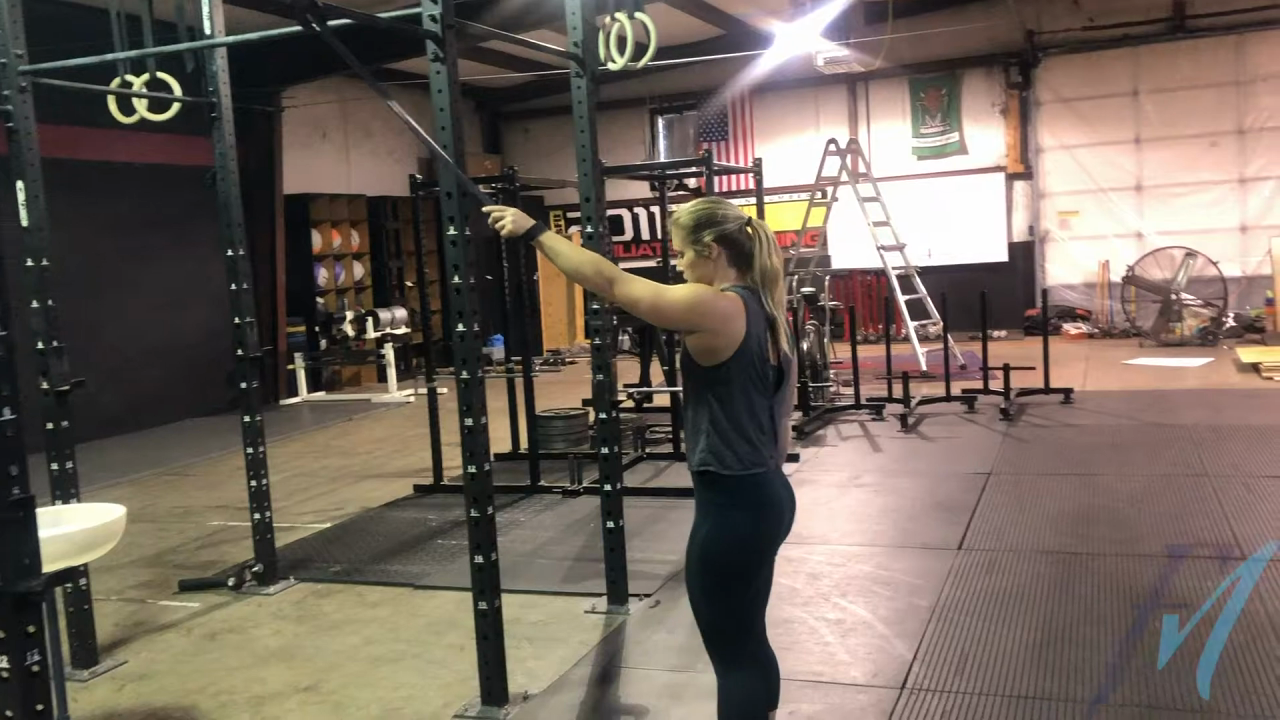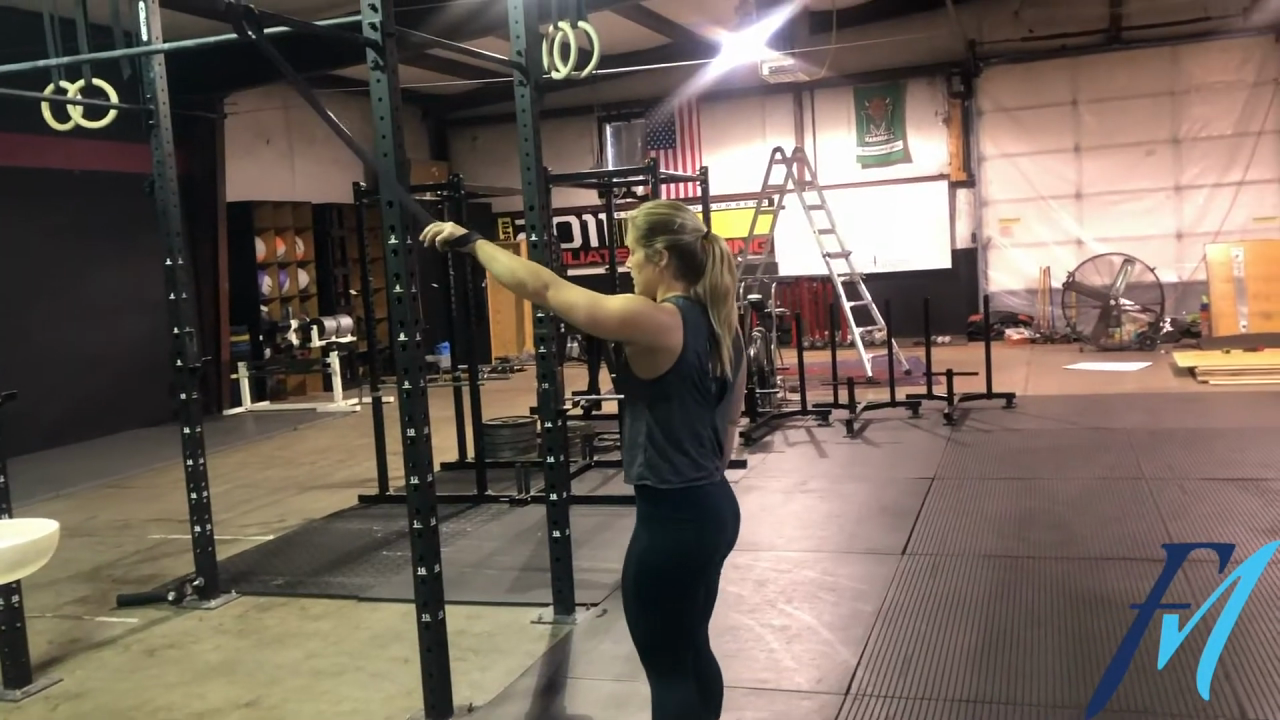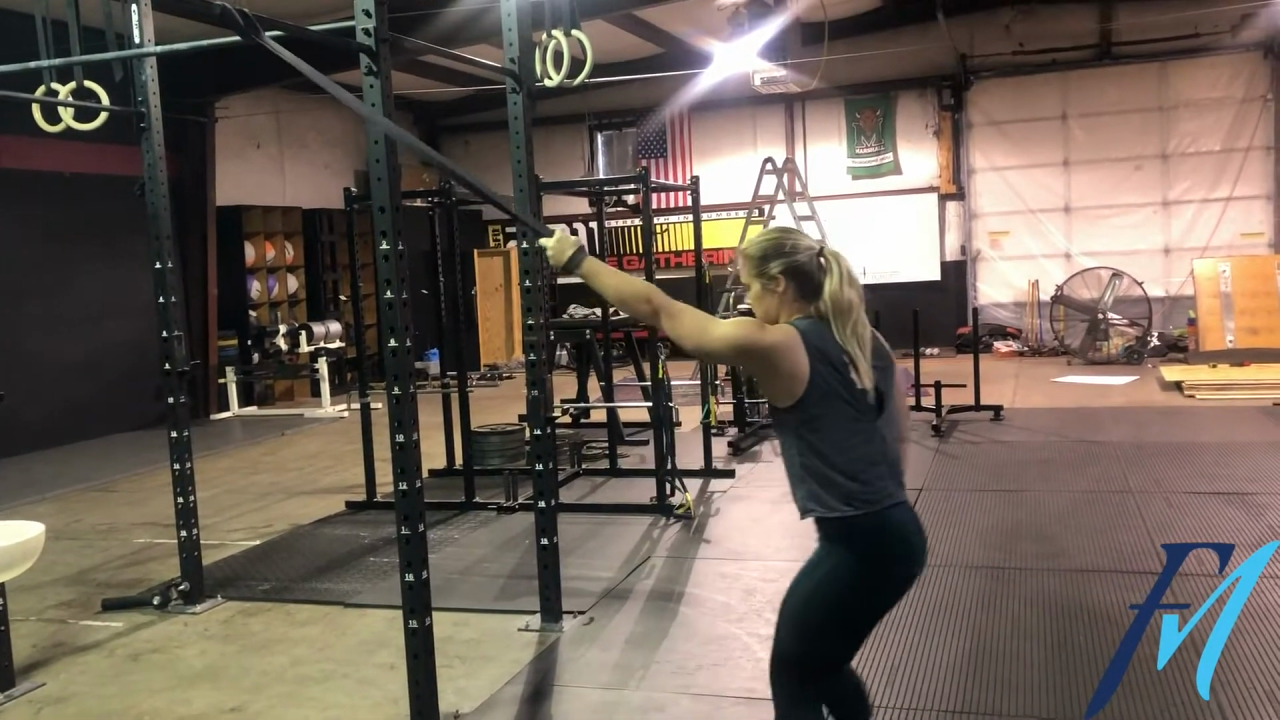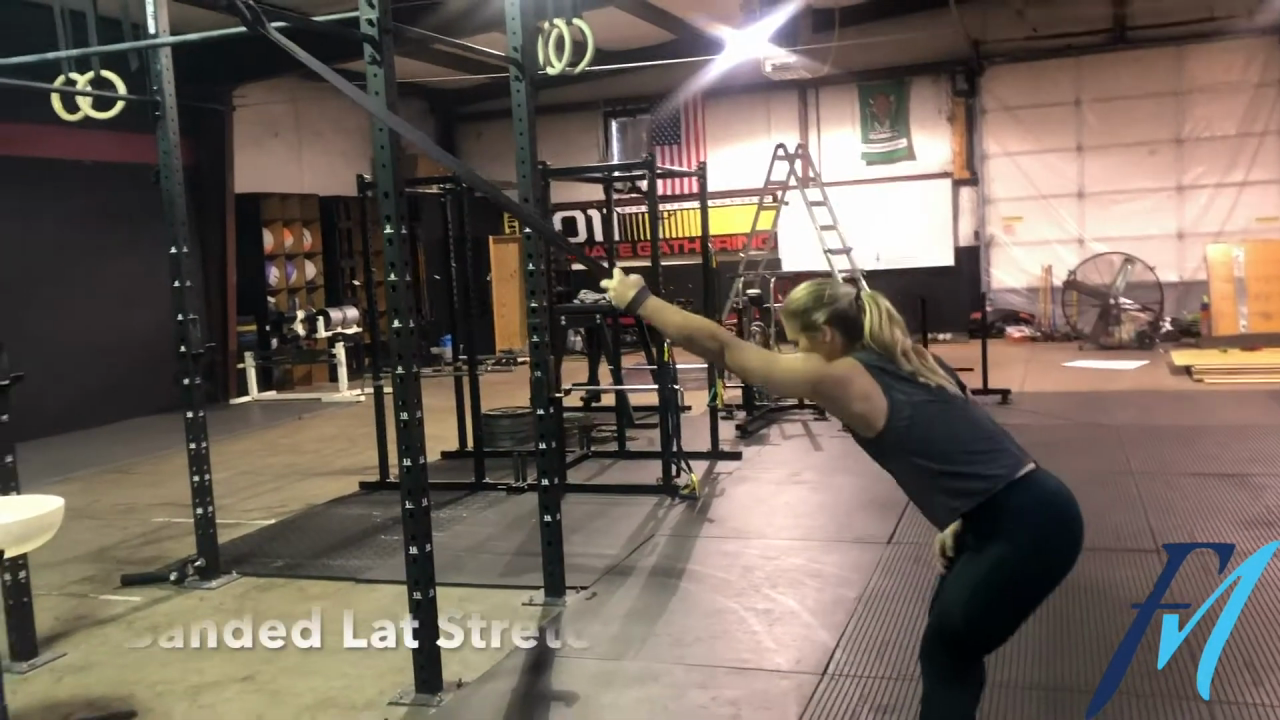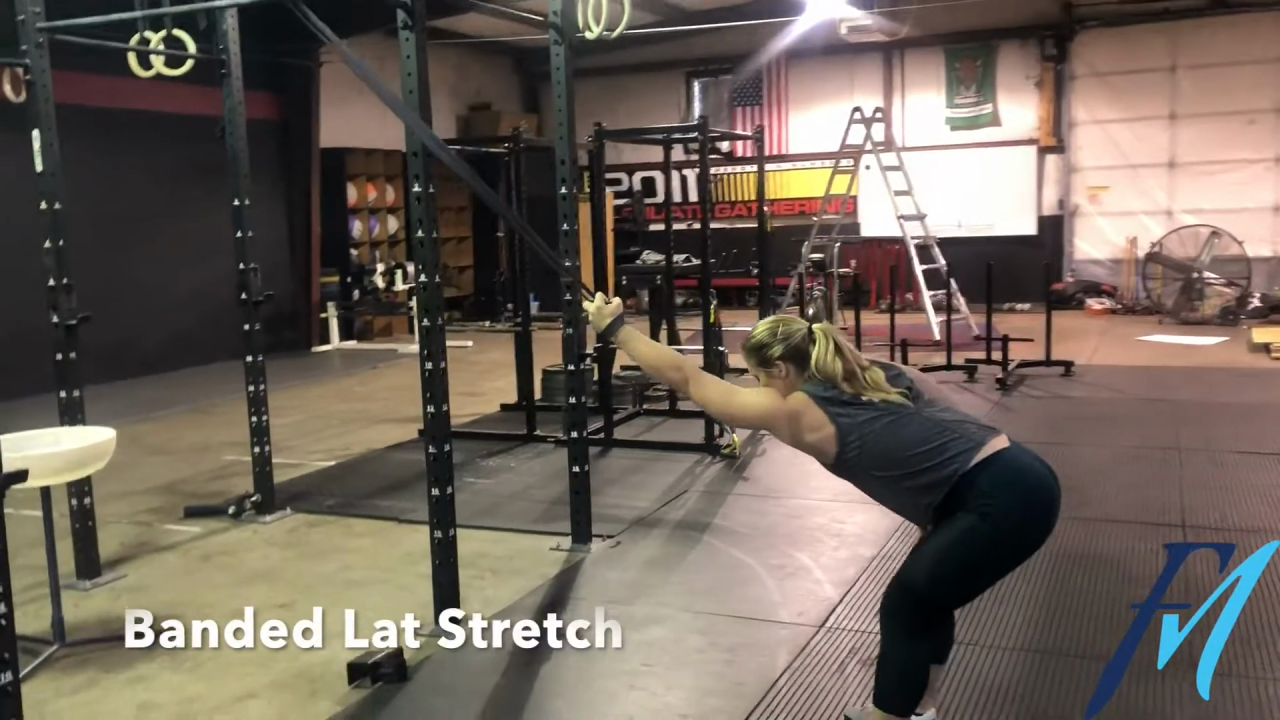
dt=1s
person 1, frame 1
left shoulder: (715, 308)
right shoulder: (767, 313)
left elbow: (610, 281)
left wrist: (534, 231)
left hip: (731, 505)
right hip: (768, 497)
left knee: (733, 657)
right knee: (748, 643)
person 1, frame 2
left shoulder: (654, 322)
right shoulder: (717, 324)
left elbow: (545, 288)
left wrist: (468, 240)
left hip: (673, 518)
right hip: (713, 508)
left knee: (667, 669)
right knee: (690, 652)
person 1, frame 3
left shoulder: (775, 347)
right shoulder: (869, 343)
left elbow: (656, 308)
right elbow: (897, 440)
left wrist: (576, 259)
left hip: (861, 544)
right hip: (894, 531)
right knee: (820, 663)
person 1, frame 4
left shoulder: (842, 381)
right shoulder: (906, 361)
left elbow: (722, 347)
left wrist: (638, 300)
right wrist: (960, 520)
left hip: (1029, 525)
right hip: (1014, 510)
left knee: (946, 654)
right knee: (950, 639)
person 1, frame 5
left shoulder: (796, 413)
right shoulder: (876, 374)
left elbow: (686, 377)
left wrist: (614, 327)
right wrist: (937, 514)
left hip: (1005, 497)
right hip: (1015, 475)
left knee: (905, 609)
right knee: (924, 598)
